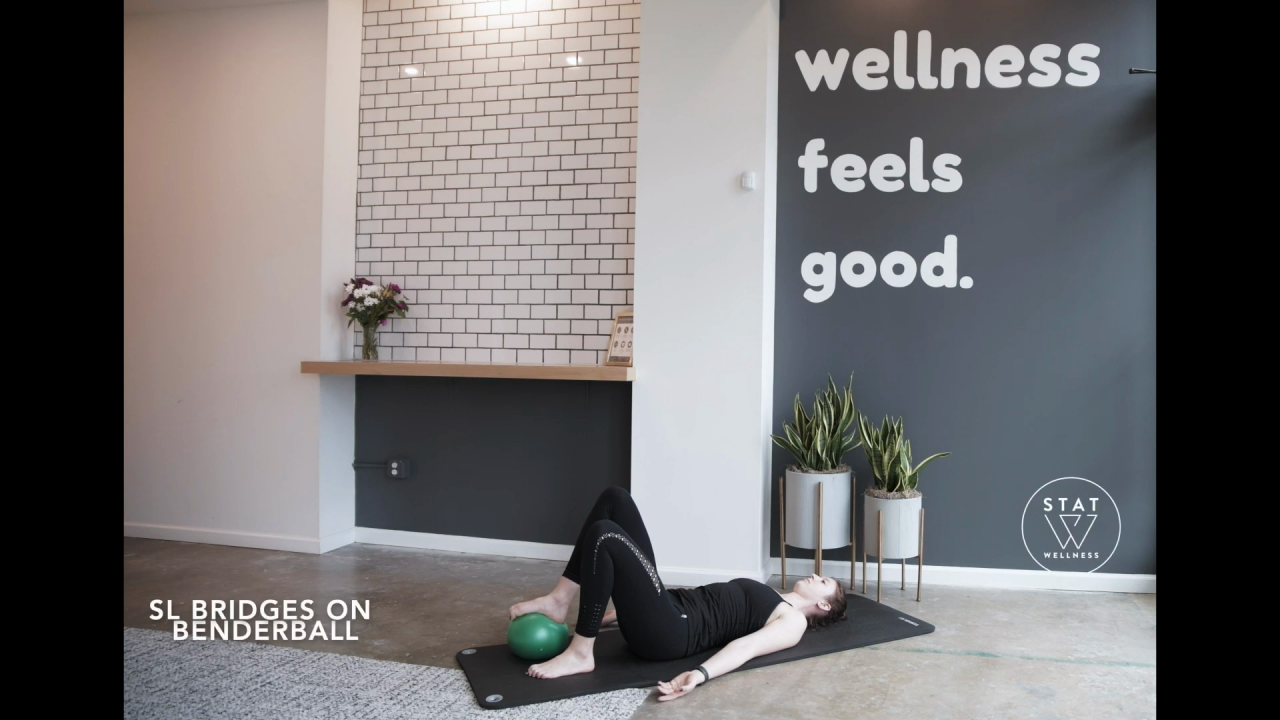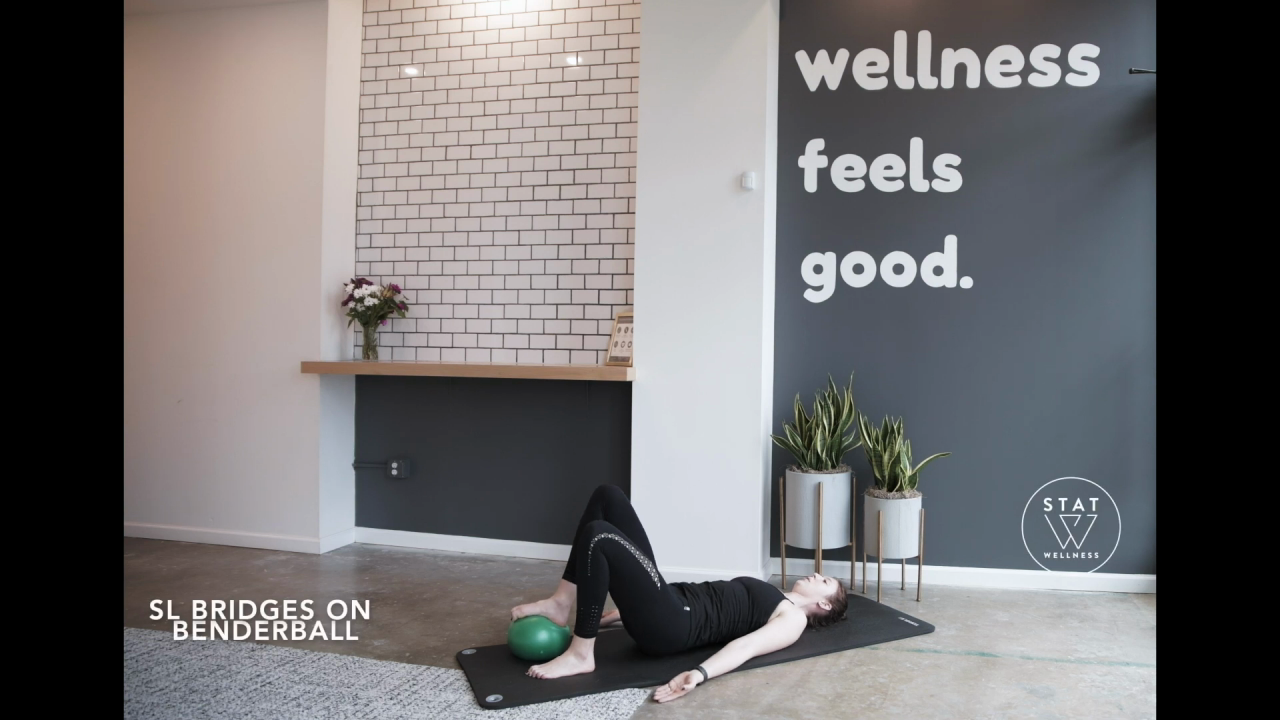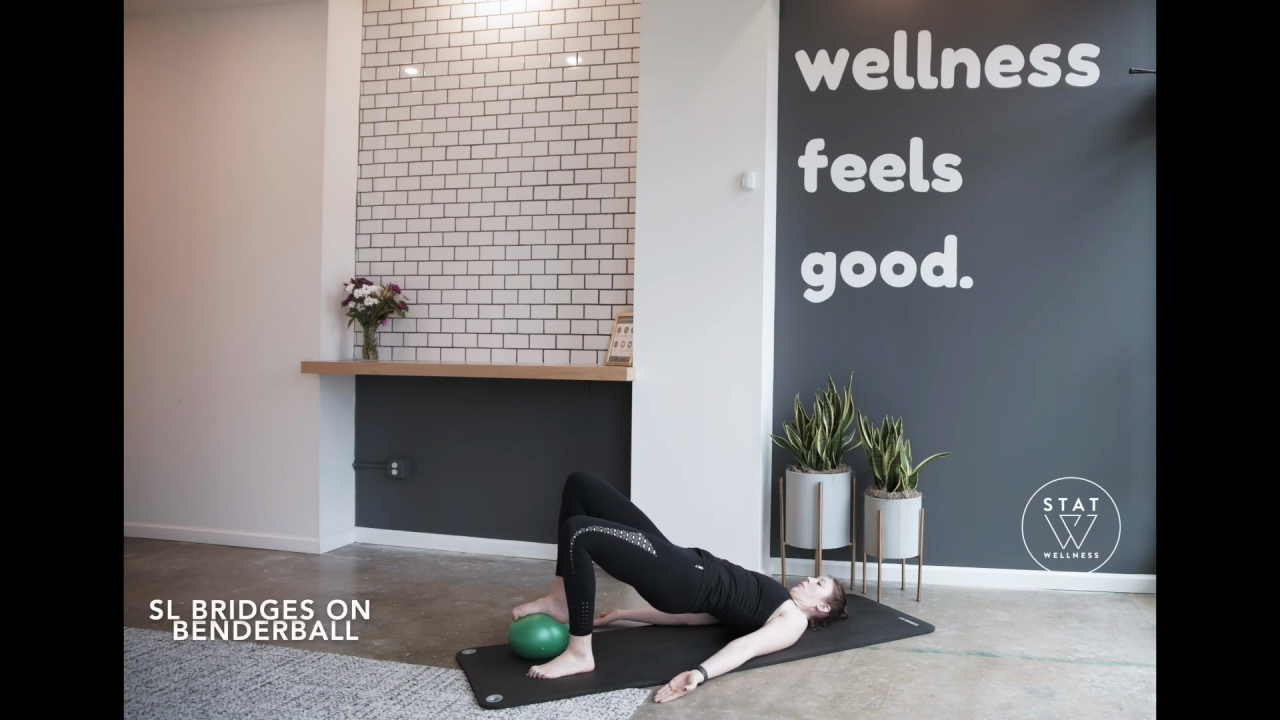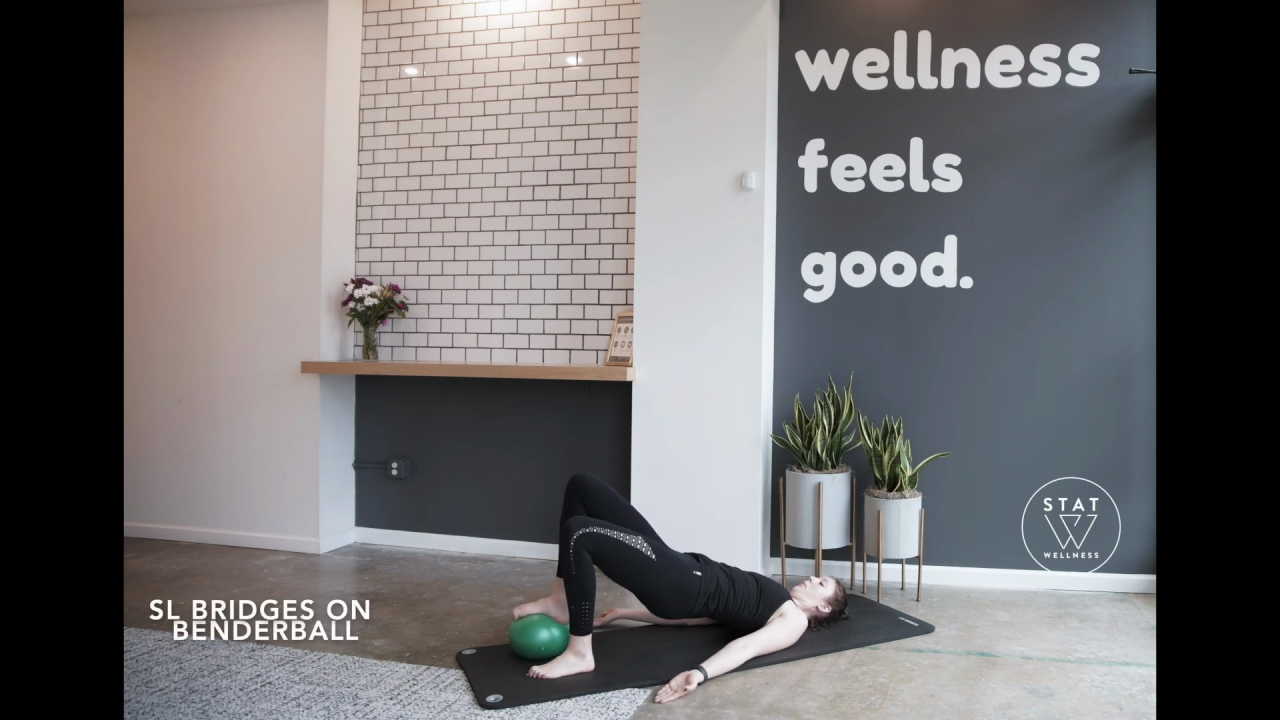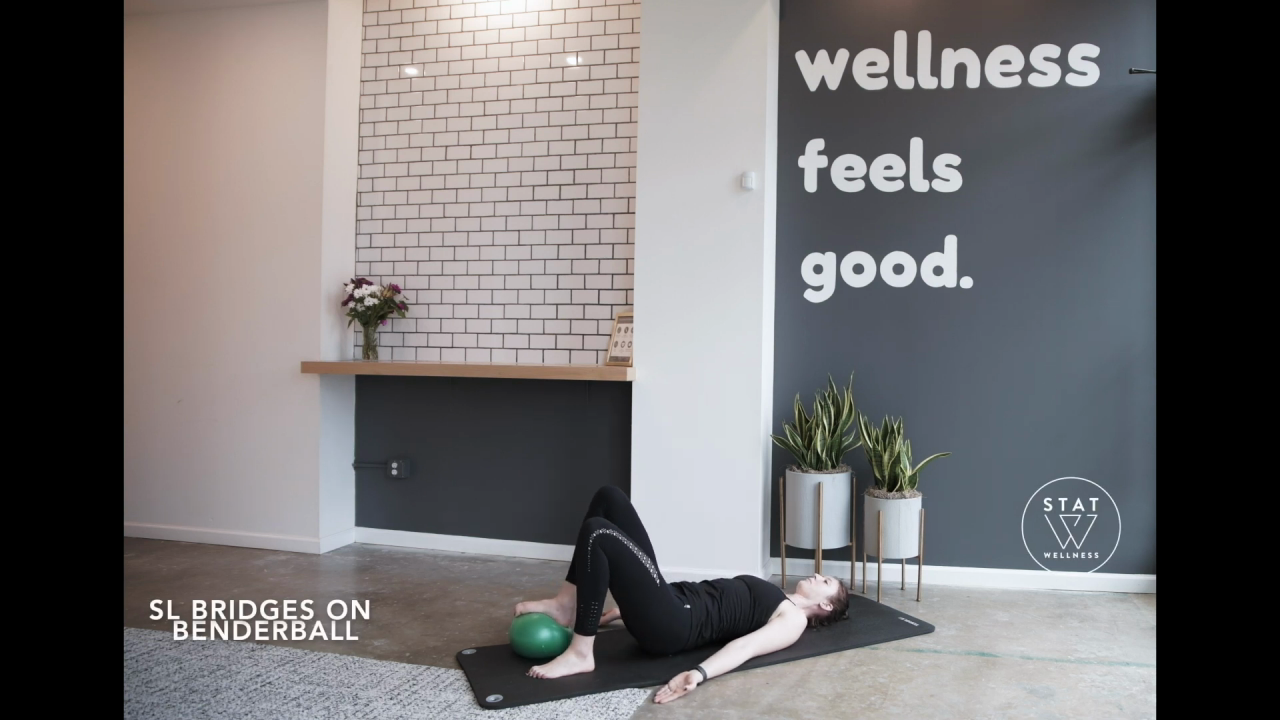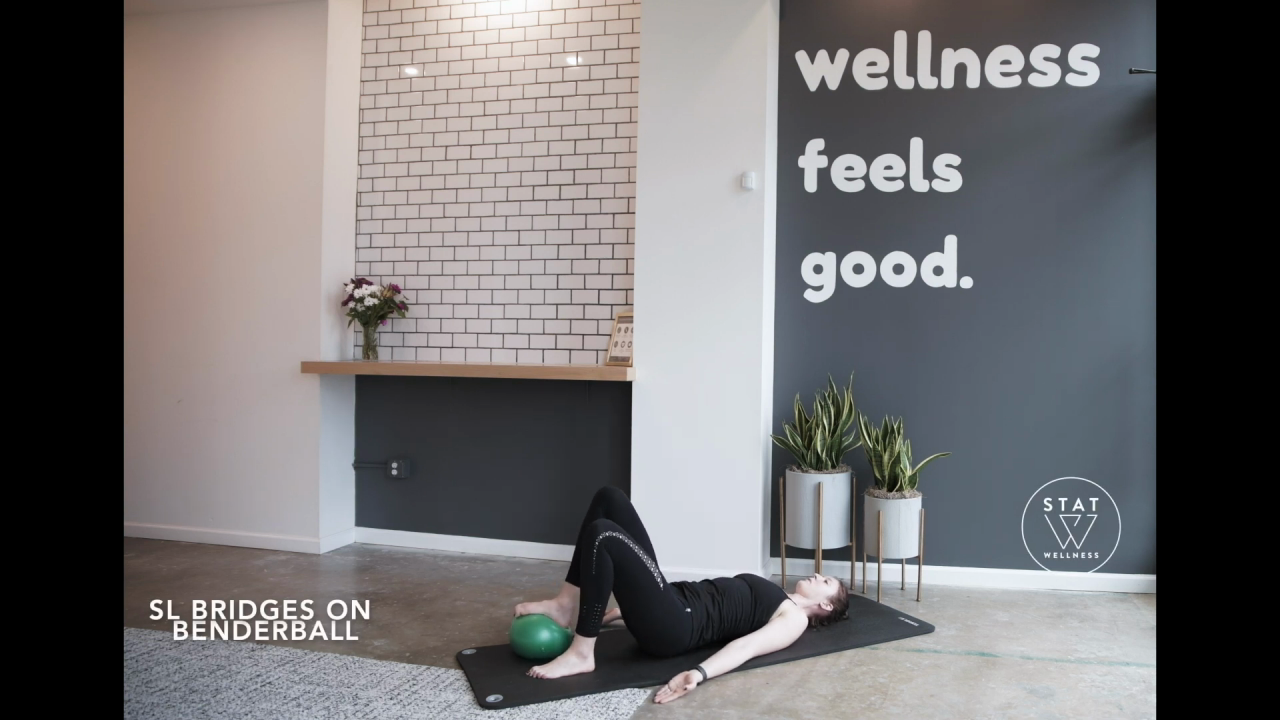
dt=0.7s
person 1, frame 1
left shoulder: (792, 621)
right shoulder: (768, 602)
left elbow: (746, 647)
left wrist: (699, 675)
right wrist: (620, 611)
left hip: (668, 632)
right hip: (667, 610)
left knee: (603, 535)
right knee: (615, 499)
left ankle: (579, 656)
right ankle: (558, 601)
person 1, frame 2
left shoulder: (793, 619)
right shoulder: (769, 602)
left elbow: (746, 647)
left wrist: (698, 674)
right wrist: (623, 612)
left hip: (670, 623)
right hip: (669, 606)
left knee: (597, 536)
right knee: (607, 497)
left ankle: (580, 656)
right ankle: (561, 603)
person 1, frame 3
left shoulder: (793, 620)
right shoulder: (772, 603)
left elbow: (746, 647)
left wrist: (699, 674)
right wrist: (622, 614)
left hip: (684, 578)
right hip: (678, 566)
left knee: (577, 533)
right knee: (579, 484)
left ankle: (579, 654)
right ankle: (560, 600)
person 1, frame 4
left shoulder: (794, 621)
right shoulder: (773, 603)
left elbow: (747, 647)
left wrist: (698, 674)
right wrist: (620, 613)
left hip: (681, 585)
right hip: (677, 569)
left knee: (577, 533)
right knee: (582, 486)
left ankle: (579, 654)
right ankle: (561, 602)
person 1, frame 5
left shoulder: (793, 619)
right shoulder: (772, 603)
left elbow: (745, 647)
left wrist: (697, 674)
right wrist: (622, 609)
left hip: (672, 623)
right hip: (672, 600)
left knee: (596, 533)
right knee: (609, 497)
left ankle: (579, 655)
right ankle: (566, 605)
person 1, frame 6
left shoulder: (794, 619)
right shoulder: (773, 603)
left elbow: (746, 647)
left wrist: (697, 674)
right wrist: (622, 610)
left hip: (672, 625)
right hip: (672, 605)
left knee: (600, 535)
right knee: (609, 499)
left ankle: (580, 655)
right ankle: (566, 606)
